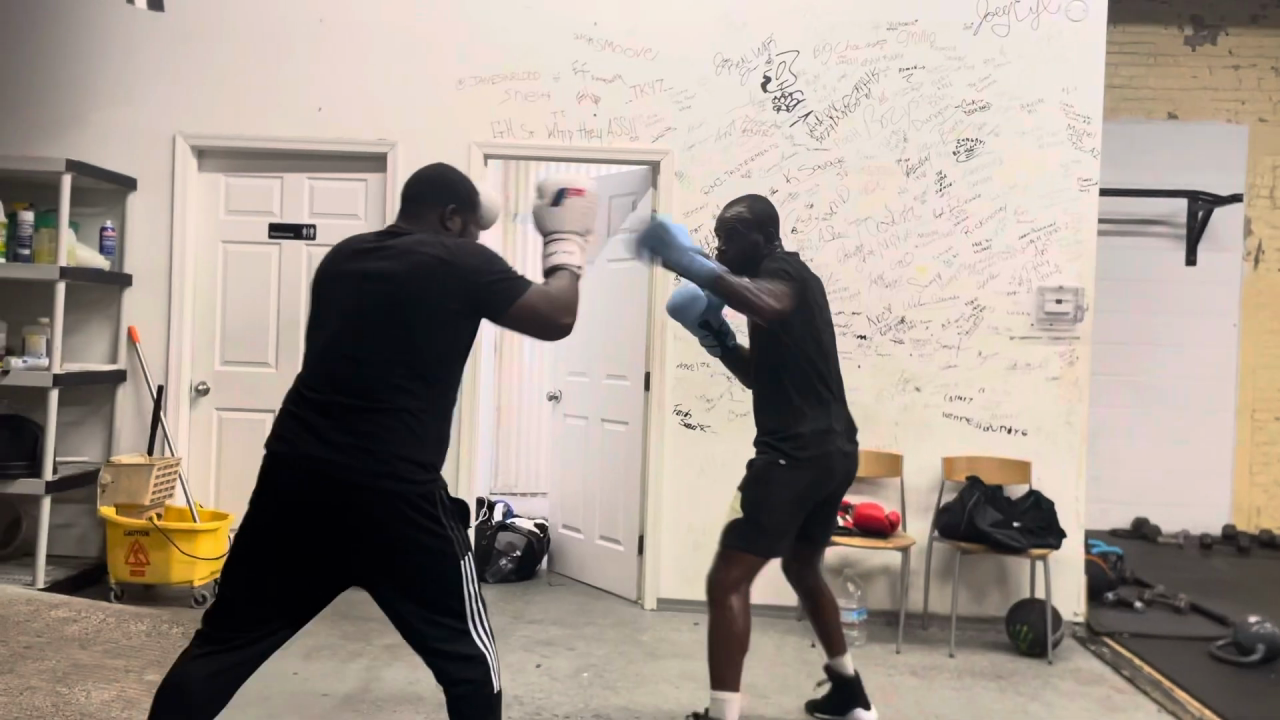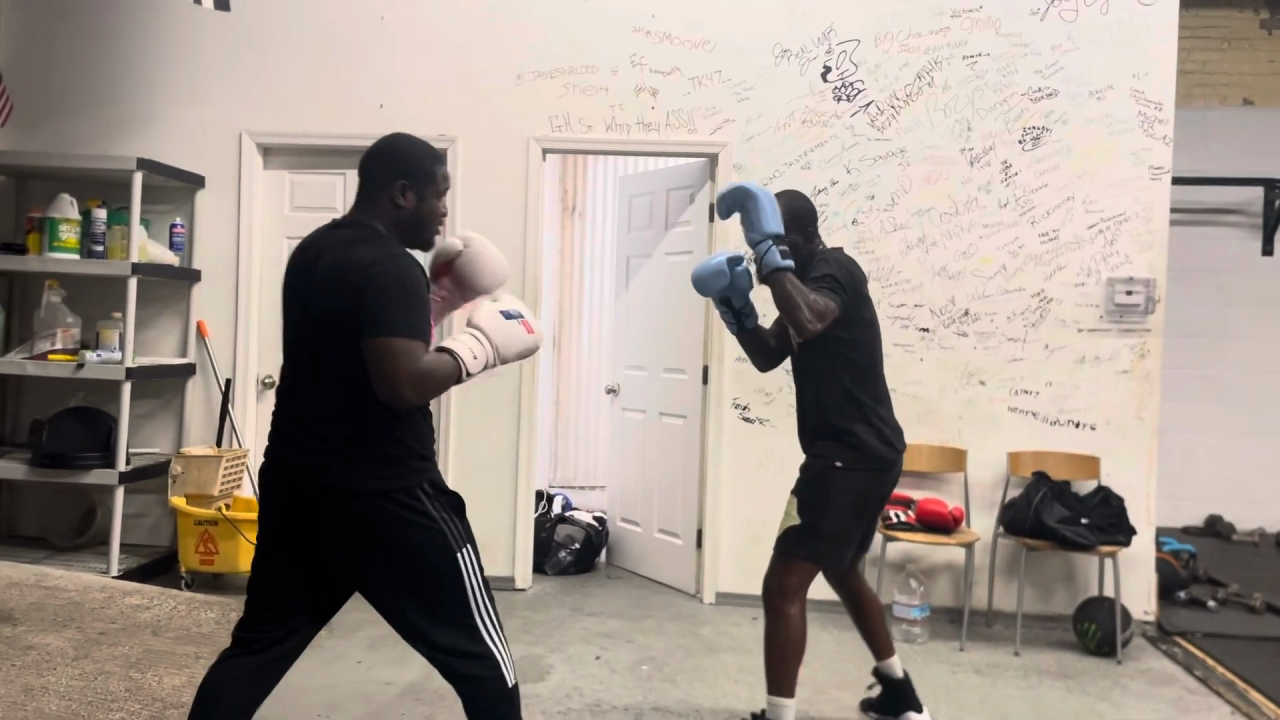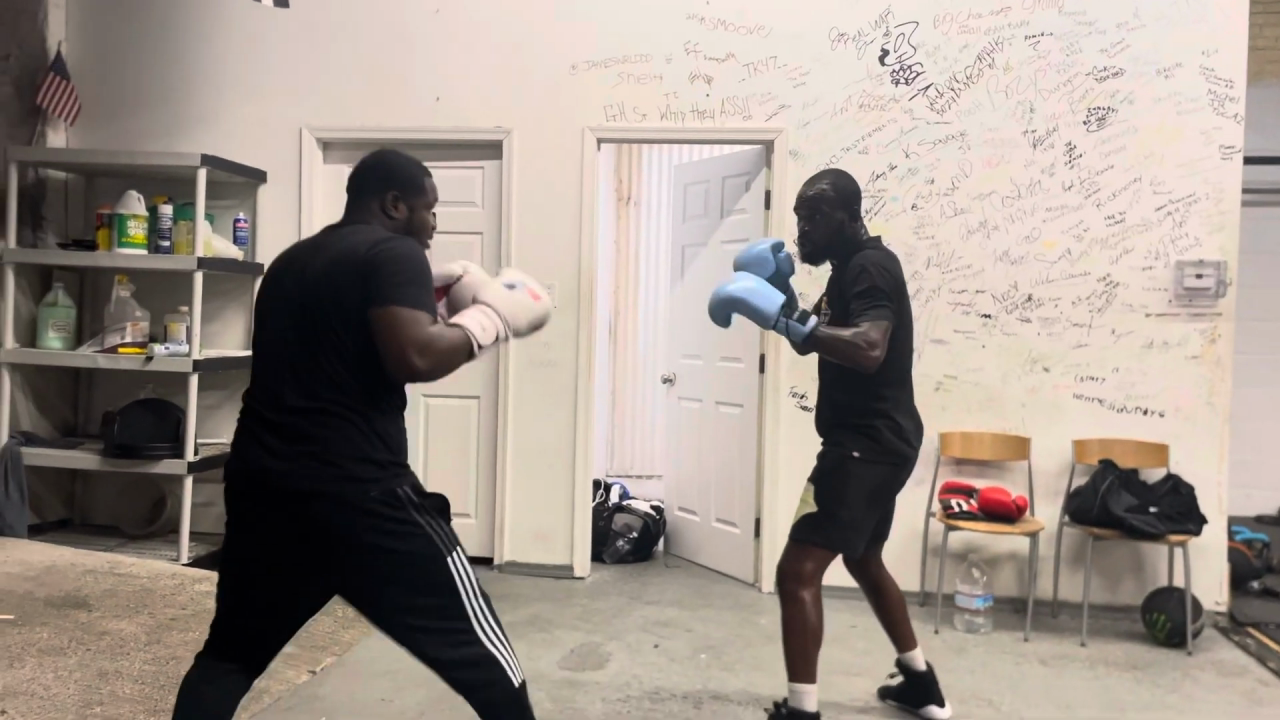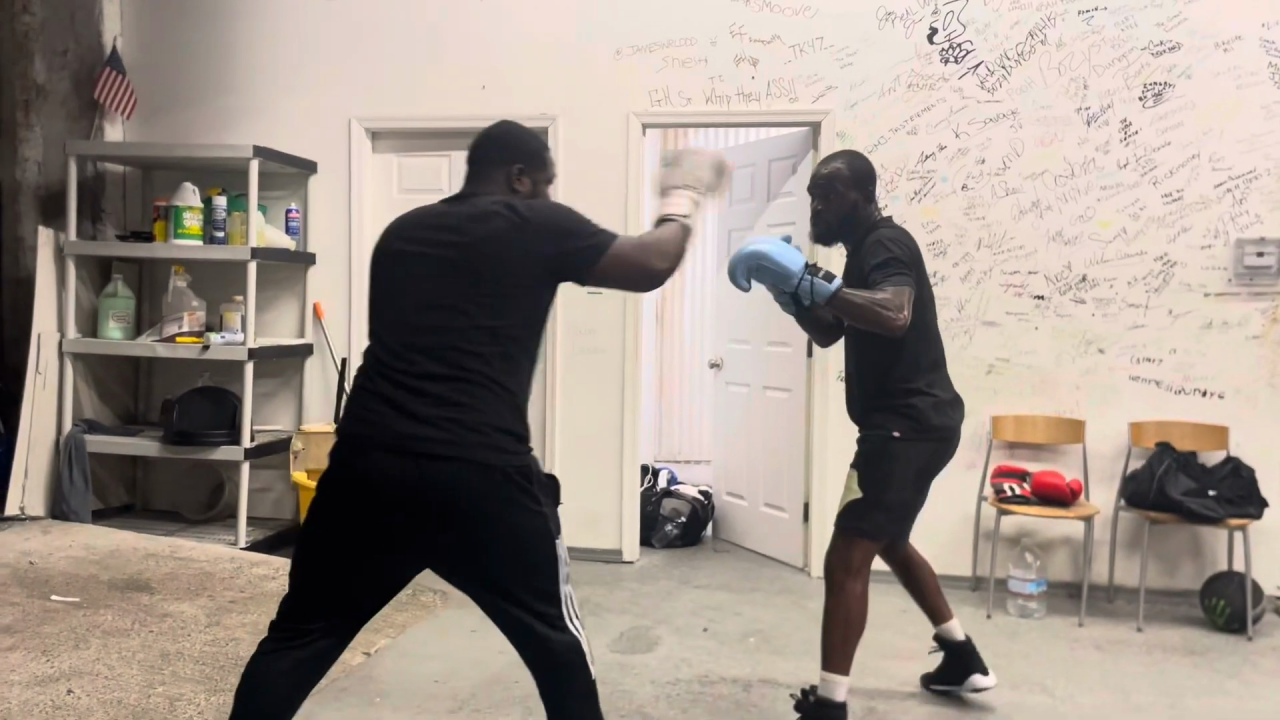
dt=1s
person 1, frame 1
left shoulder: (343, 258)
right shoulder: (459, 265)
right elbow: (555, 317)
right wrist: (567, 241)
left hip: (295, 474)
right hip: (394, 491)
left knee: (225, 642)
right knee: (467, 661)
person 1, frame 2
left shoulder: (313, 251)
right shoulder: (390, 265)
right elbow: (402, 385)
left wrist: (441, 297)
right wrist: (482, 343)
left hip: (295, 484)
right hip: (388, 494)
left knee: (257, 647)
right knee: (478, 657)
person 1, frame 3
left shoulder: (289, 263)
right shoulder: (391, 254)
right elbow: (413, 358)
left wrist: (427, 311)
right wrist: (489, 317)
left hip: (261, 485)
right hip: (362, 495)
left knee: (232, 649)
right knee: (478, 655)
person 1, frame 4
left shoulder: (402, 232)
right shoulder: (534, 226)
right elbow: (647, 266)
right wrist: (681, 198)
left hip: (369, 458)
right hip: (479, 470)
left knee: (300, 635)
right knee: (554, 643)
person 2, frame 1
left shoulder: (786, 272)
right shoulder: (786, 279)
left elbow: (767, 303)
right elbow: (761, 376)
left wrist: (695, 262)
right wrist: (713, 335)
left hip: (794, 457)
right hip: (827, 451)
left knee: (726, 583)
right knee: (803, 567)
person 2, frame 2
left shoulder: (833, 270)
right shoulder: (816, 276)
left elbow: (807, 323)
right elbow: (768, 354)
left wrist: (766, 250)
right wrist: (735, 306)
left hip: (847, 456)
right hip: (865, 452)
left knee: (784, 585)
right knee: (843, 570)
person 2, frame 3
left shoulder: (871, 266)
right shoulder: (852, 266)
left elbow: (868, 351)
right elbow: (811, 341)
left wrist: (783, 315)
right wrist: (779, 291)
left hip: (865, 444)
right hip: (881, 442)
left knee: (797, 571)
right knee: (864, 559)
person 2, frame 4
left shoulder: (887, 245)
right shoulder: (865, 250)
left elbow: (894, 315)
right elbow: (828, 332)
left wrist: (809, 280)
right wrist: (791, 287)
left hip: (905, 426)
right hip: (916, 422)
left knee: (846, 561)
right knee: (891, 541)
right ankle: (963, 659)
